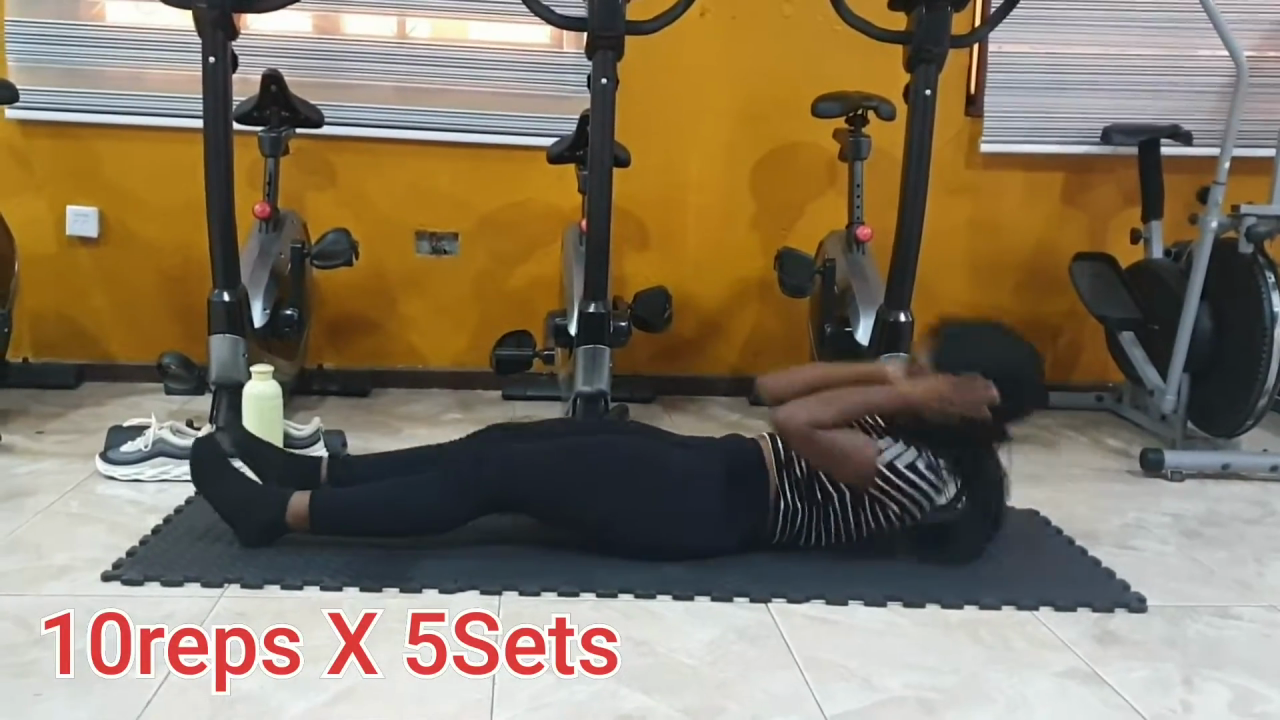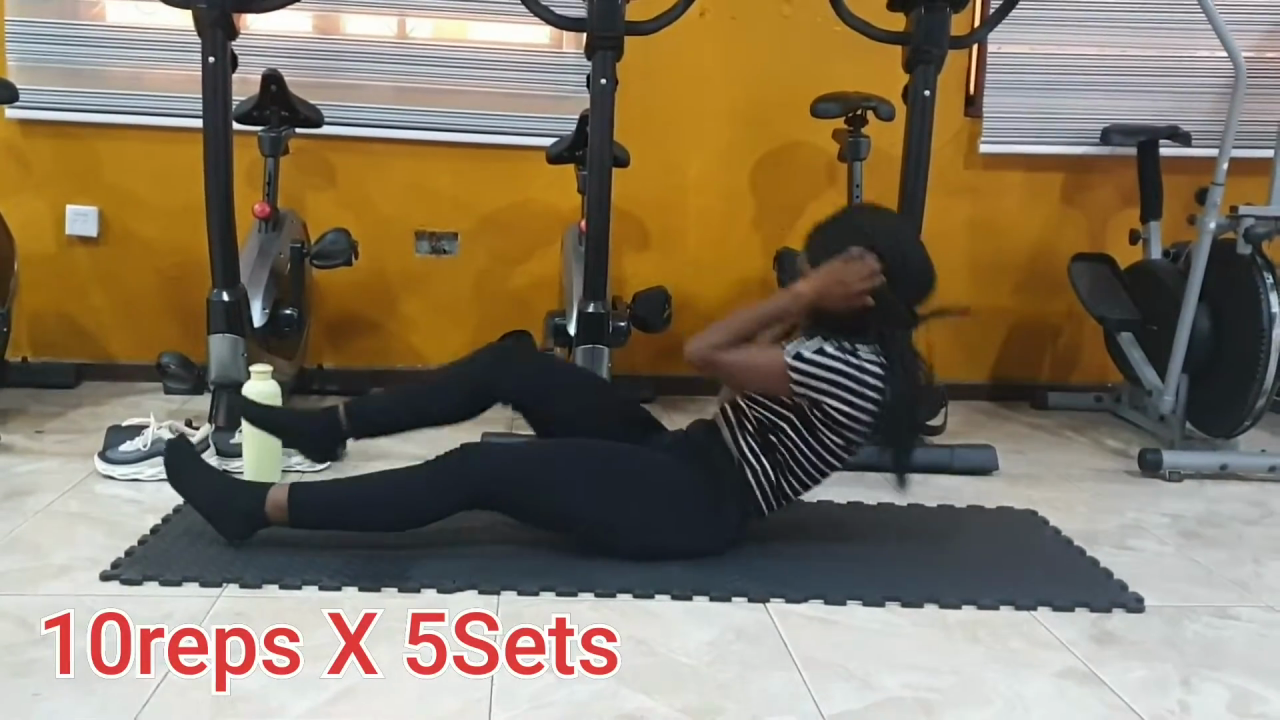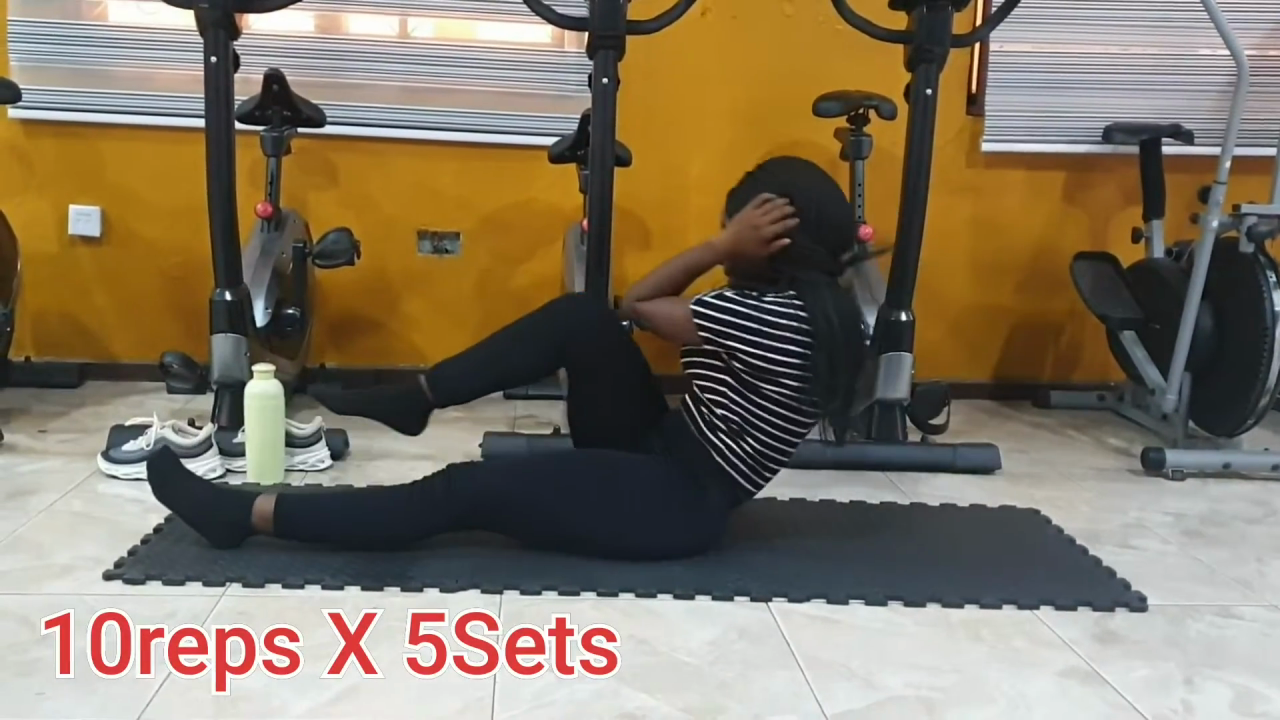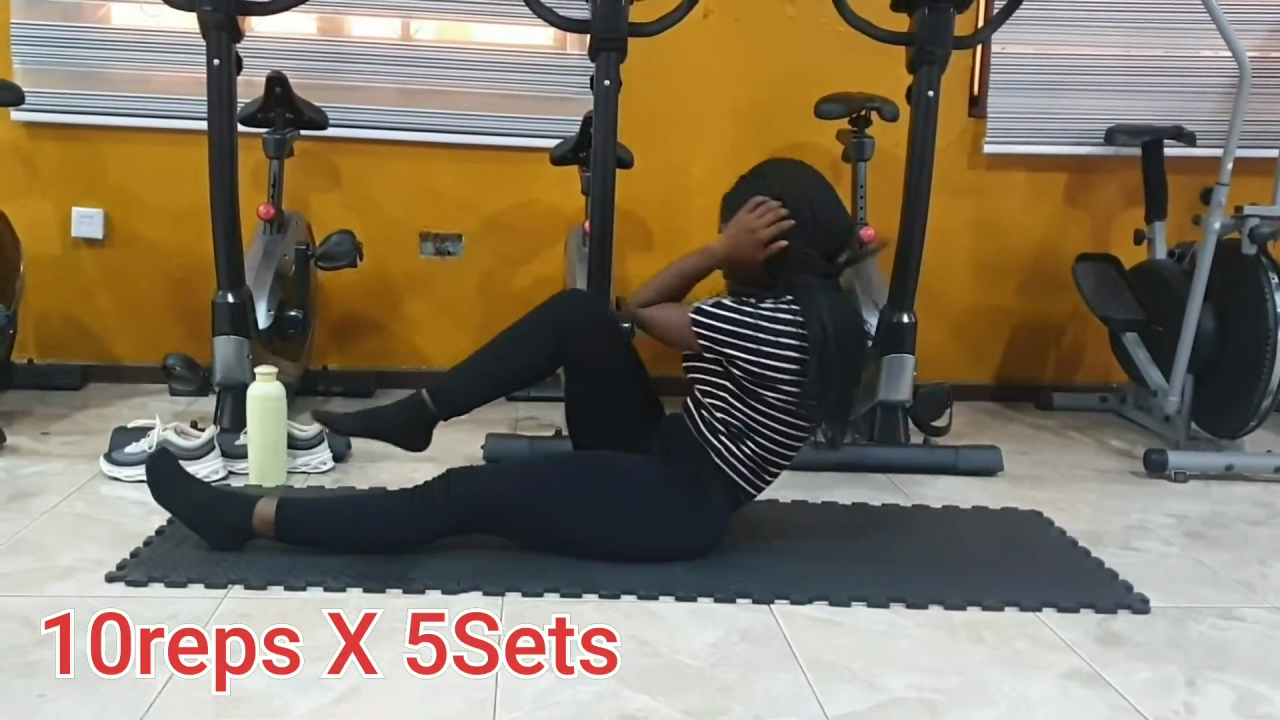
dt=0.3s
person 1, frame 1
left shoulder: (925, 476)
right shoulder: (912, 429)
left elbow: (797, 425)
right elbow: (773, 388)
left wrist: (901, 396)
right wrist: (888, 380)
left hip: (713, 510)
right hip: (710, 472)
left knee: (495, 477)
right knee: (500, 443)
left ankle: (284, 511)
right ankle: (311, 472)
person 1, frame 2
left shoulder: (854, 371)
right shoulder: (843, 347)
left elbow: (702, 354)
right elbow: (724, 346)
left wrist: (799, 299)
right wrist: (799, 302)
left hip: (689, 509)
right hip: (679, 461)
left knee: (472, 472)
right knee: (512, 362)
left ankle: (259, 506)
right ankle: (328, 425)
person 1, frame 3
left shoulder: (768, 316)
right shoulder: (807, 303)
left elbow: (640, 304)
right elbow: (645, 305)
left wrist: (723, 248)
right wrist: (727, 252)
left hip: (675, 505)
right hip: (659, 459)
left knee: (460, 493)
right knee: (580, 317)
left ankle: (244, 514)
right ankle: (414, 397)
person 1, frame 4
left shoulder: (770, 324)
right shoulder: (809, 309)
left elbow: (642, 309)
left wrist: (720, 252)
right wrist: (726, 256)
left hip: (674, 508)
right hip: (660, 460)
left knee: (462, 497)
right knee: (575, 315)
left ankle: (247, 517)
right ankle: (415, 414)
